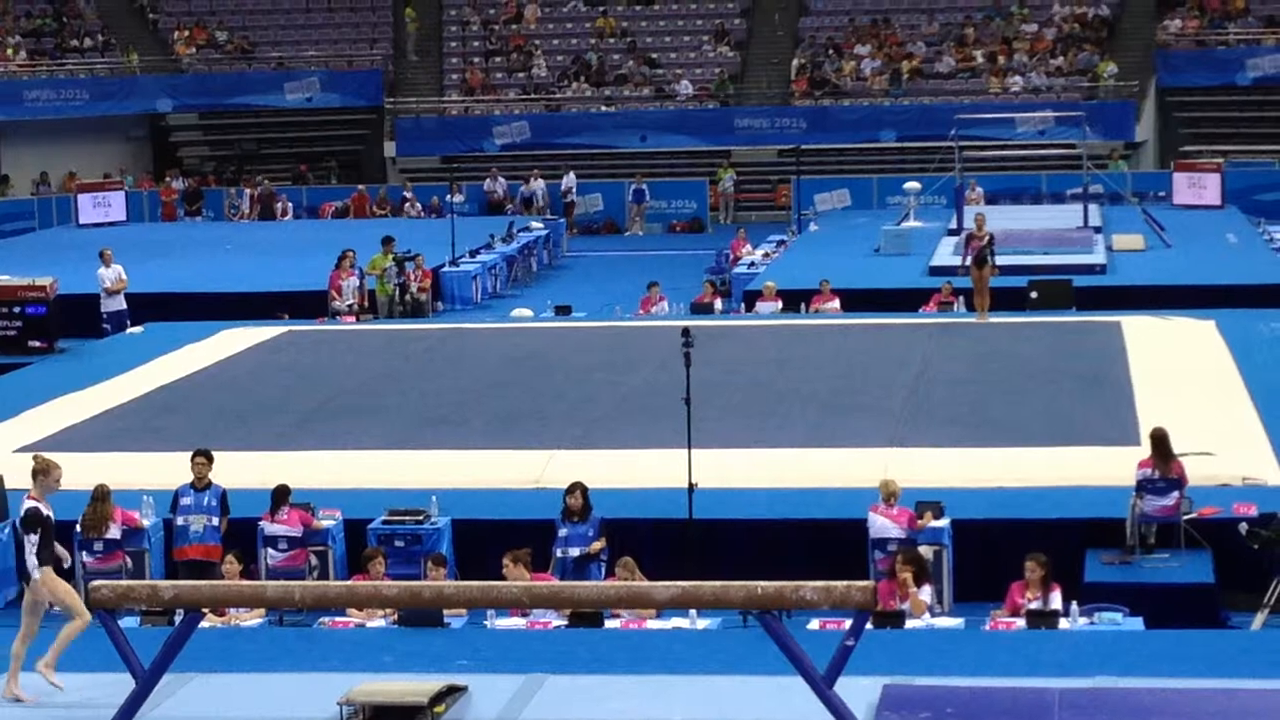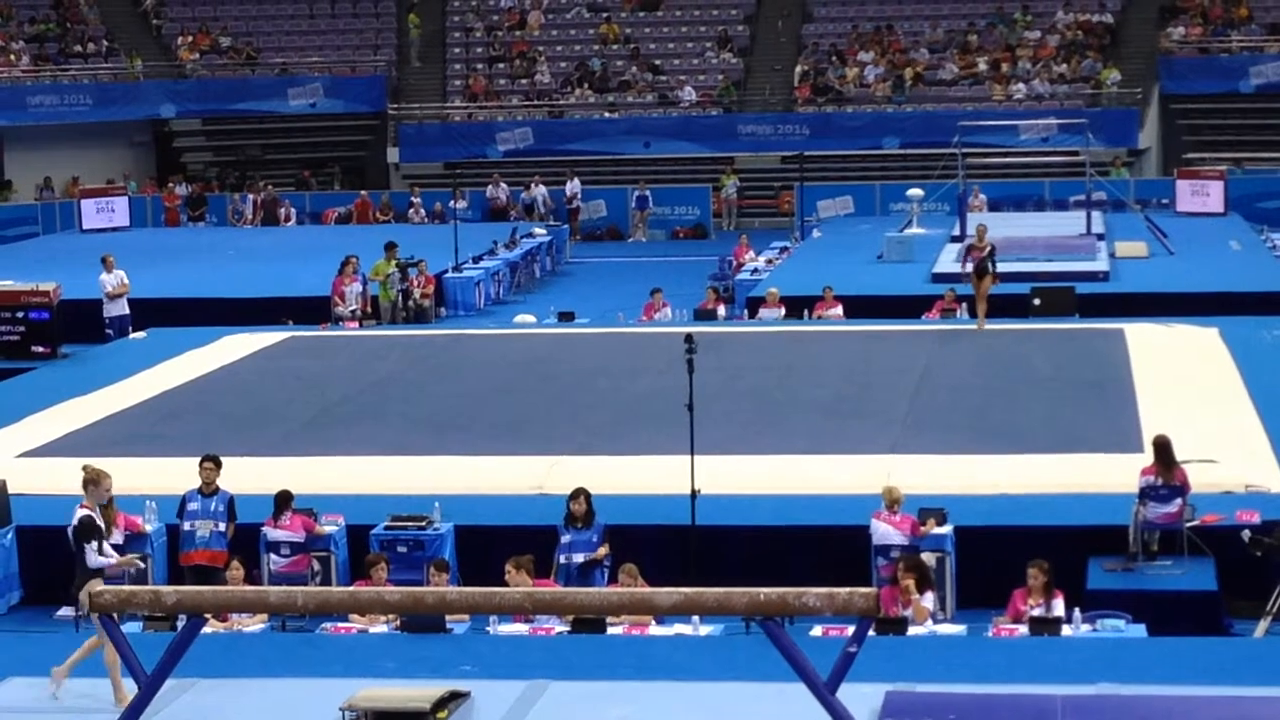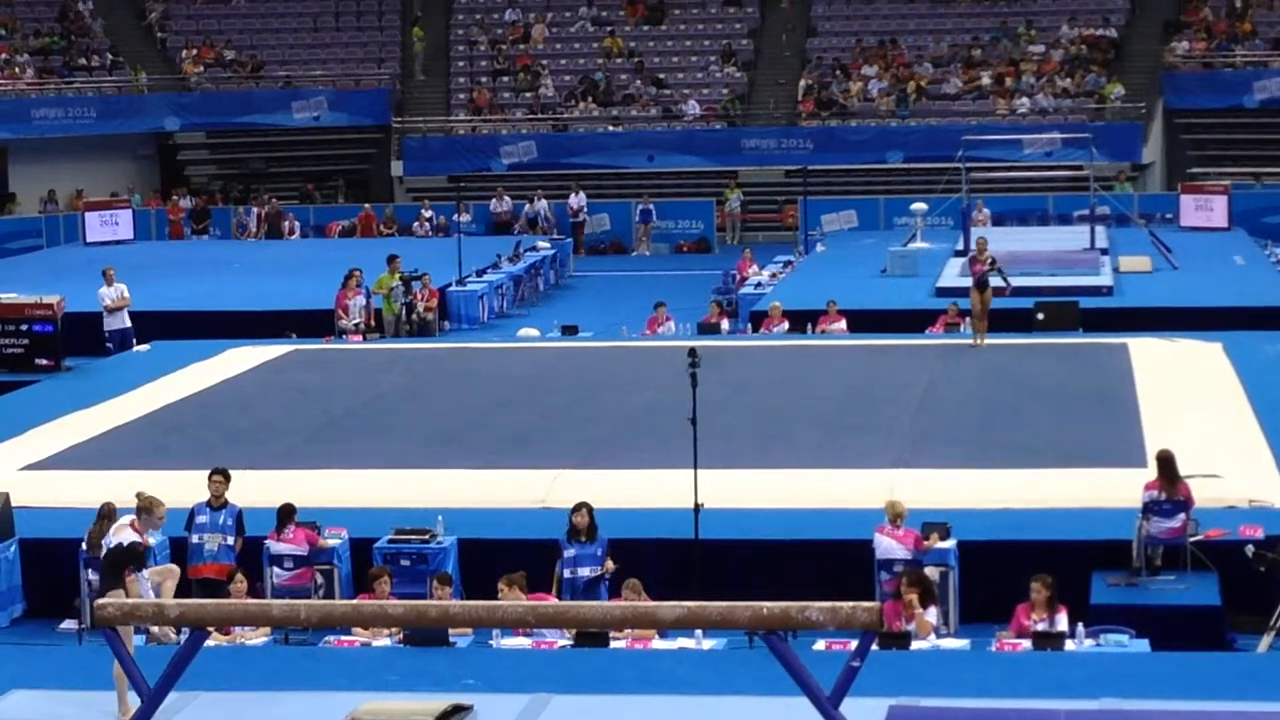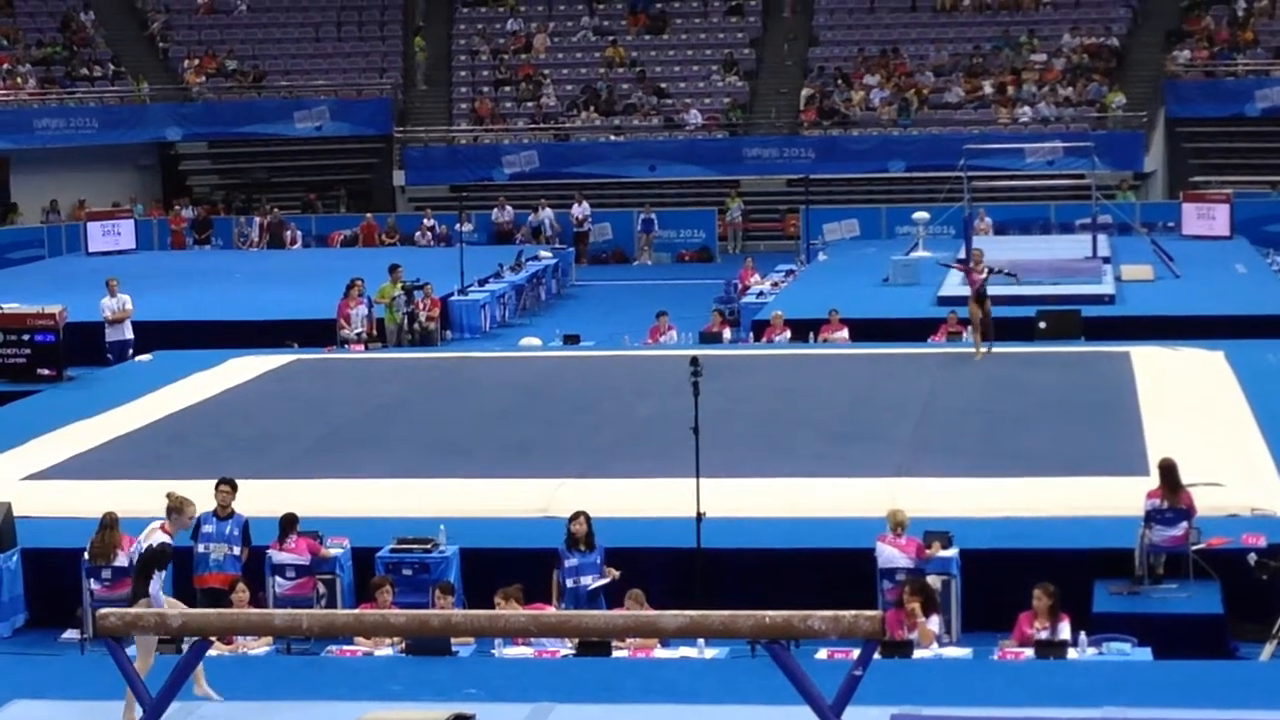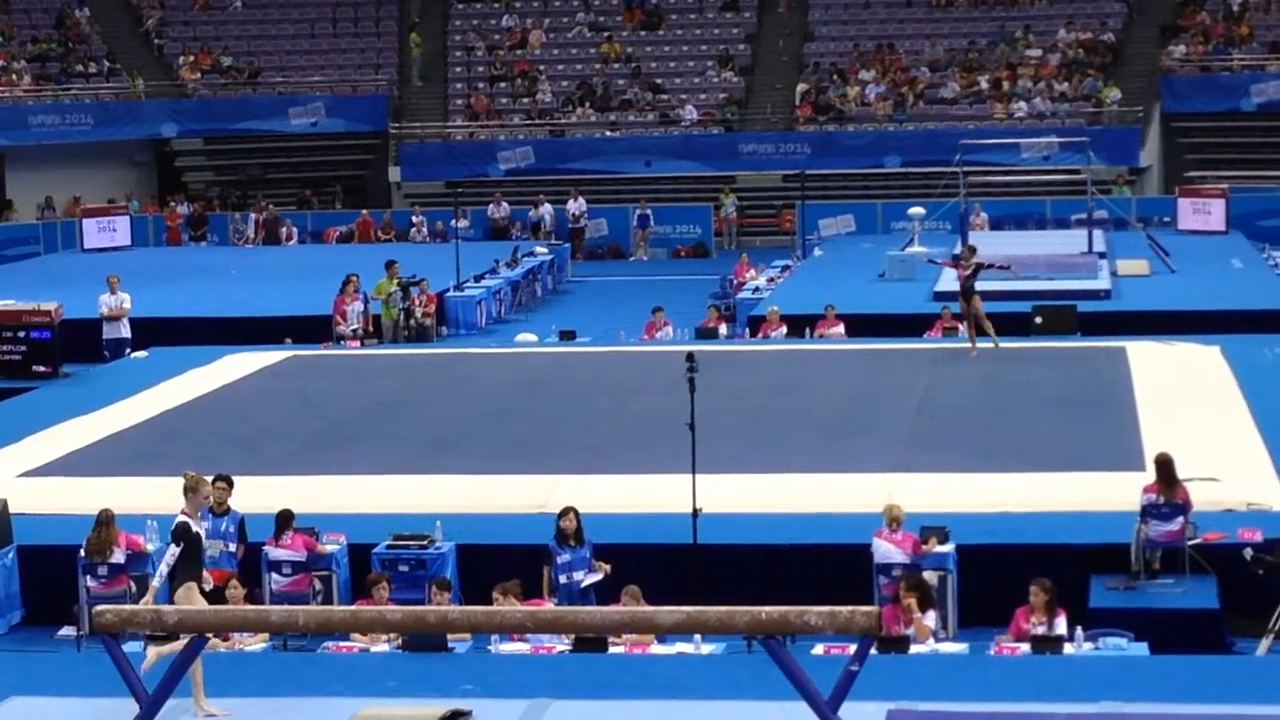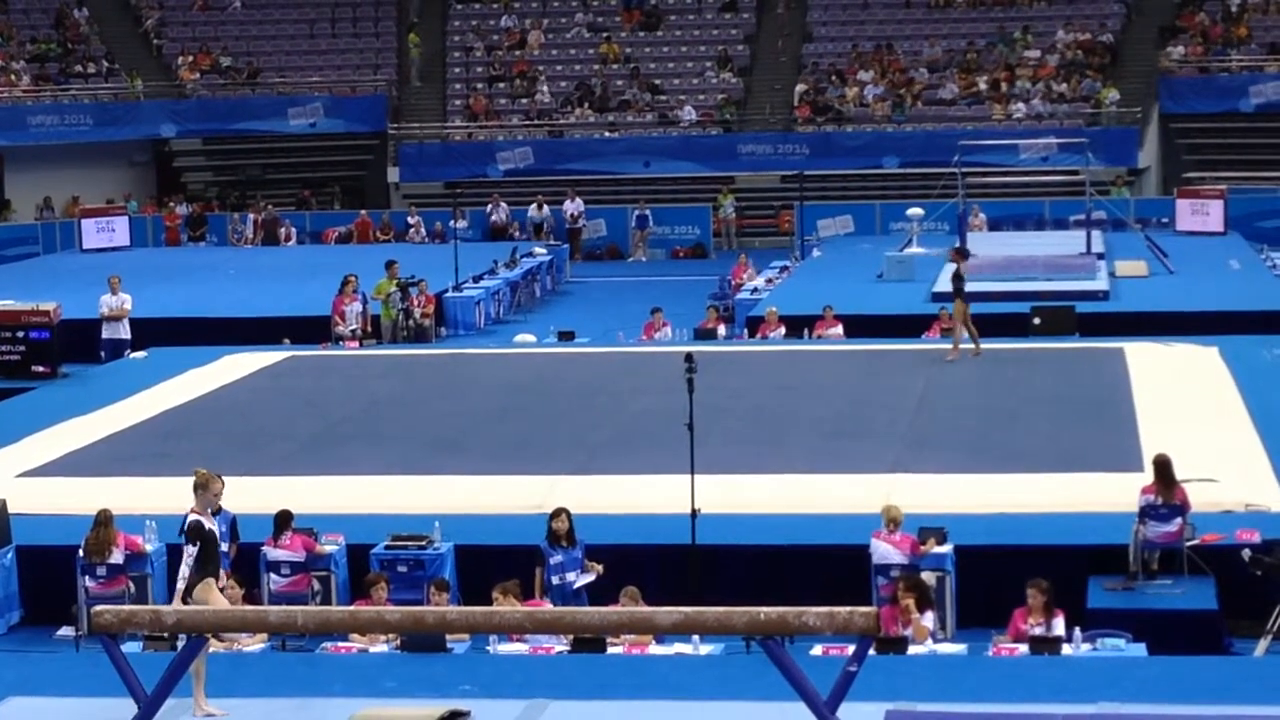
dt=0.4s
person 1, frame 1
left shoulder: (40, 501)
right shoulder: (33, 511)
right elbow: (30, 552)
left wrist: (56, 548)
right wrist: (38, 587)
left hip: (41, 572)
right hip: (41, 574)
left knee: (28, 631)
right knee: (82, 617)
left ankle: (11, 686)
right ankle: (46, 663)
person 1, frame 2
left shoulder: (91, 512)
right shoulder: (86, 519)
right elbow: (91, 560)
left wrist: (119, 559)
right wrist: (121, 562)
left hip: (94, 581)
right hip: (89, 584)
left knee: (104, 636)
right knee: (112, 639)
left ankle: (62, 671)
right ankle: (121, 697)
person 1, frame 3
left shoulder: (126, 521)
right shoulder: (136, 546)
left elbow: (106, 544)
right elbow: (144, 587)
left hip: (120, 582)
right hip: (114, 590)
left knee: (172, 570)
right knee: (125, 650)
left ankle: (163, 624)
person 1, frame 4
left shoulder: (156, 526)
right shoulder: (165, 547)
left elbow: (134, 551)
right elbow: (154, 589)
left hip: (149, 594)
right hip: (146, 601)
right knee: (145, 660)
left ankle: (200, 685)
person 1, frame 5
left shoulder: (195, 518)
right shoulder: (183, 526)
right elbow: (168, 560)
left wrist: (202, 573)
right wrist: (151, 593)
left hip: (191, 586)
right hip: (185, 588)
left ankle: (201, 705)
right ankle: (160, 651)
person 1, frame 6
left shoulder: (208, 515)
right shoulder: (195, 524)
right elbow: (186, 562)
left wrist: (217, 569)
right wrist: (177, 598)
left hip: (209, 582)
right hip: (201, 585)
